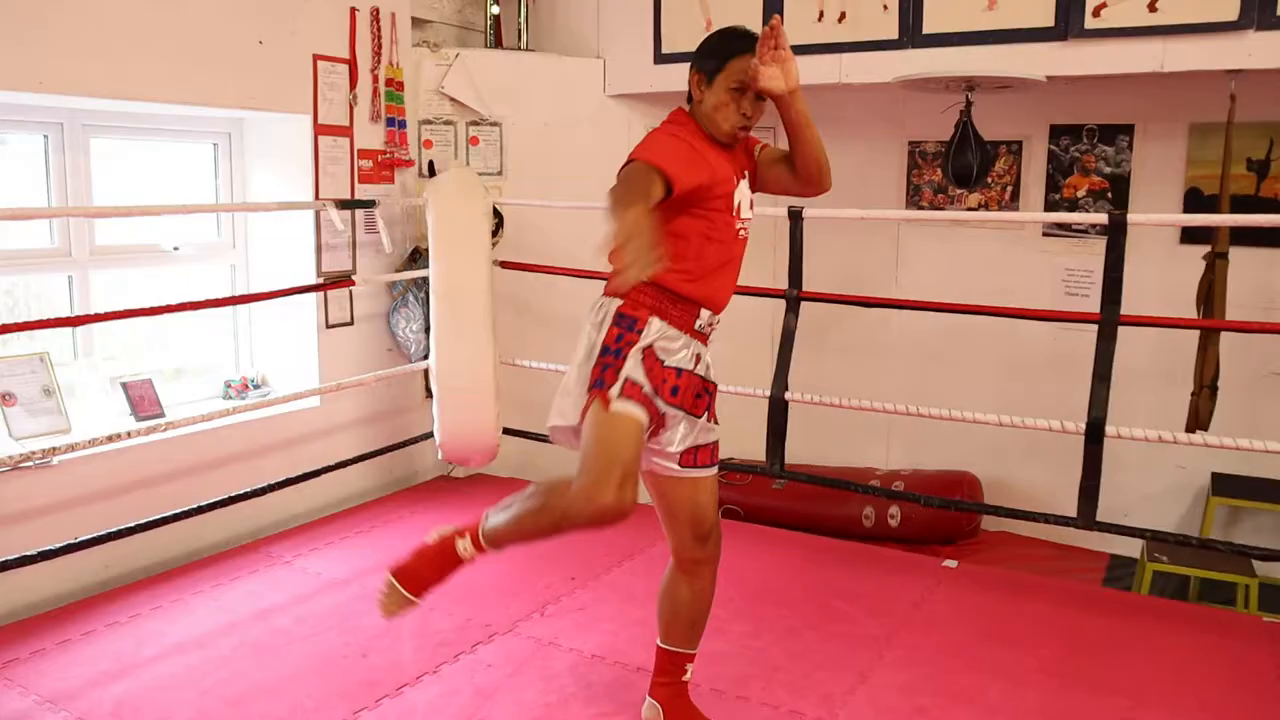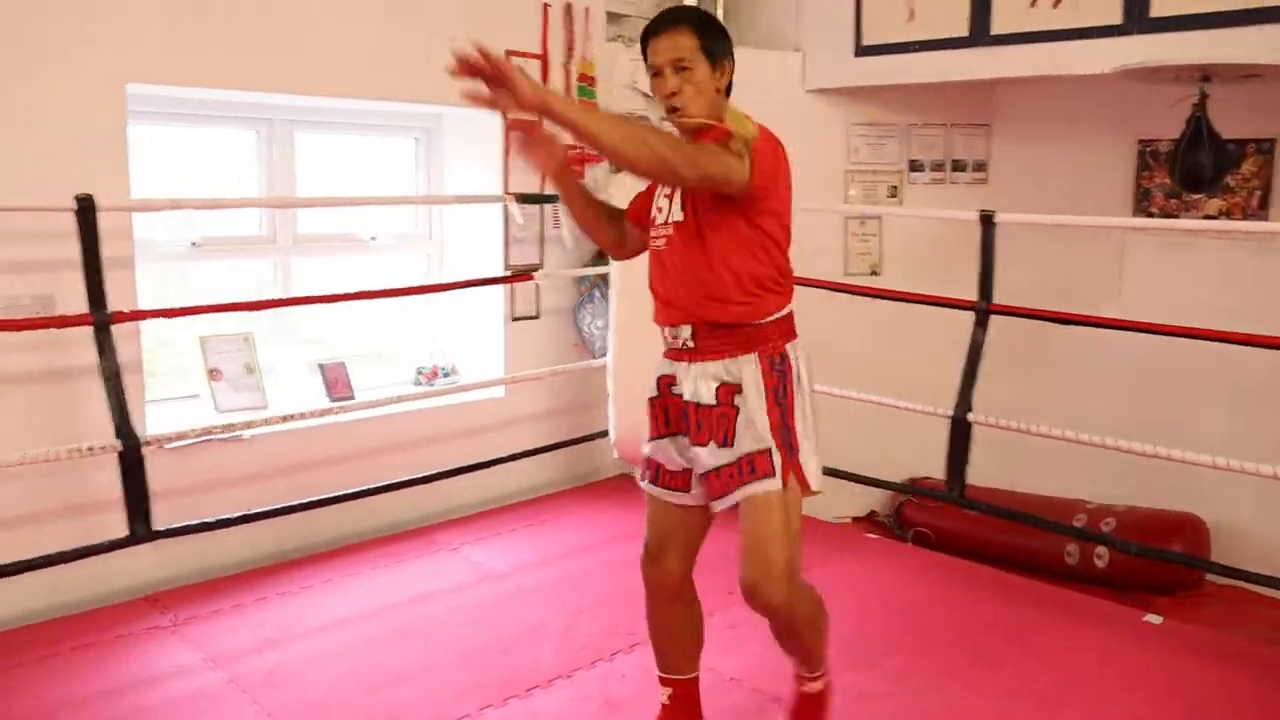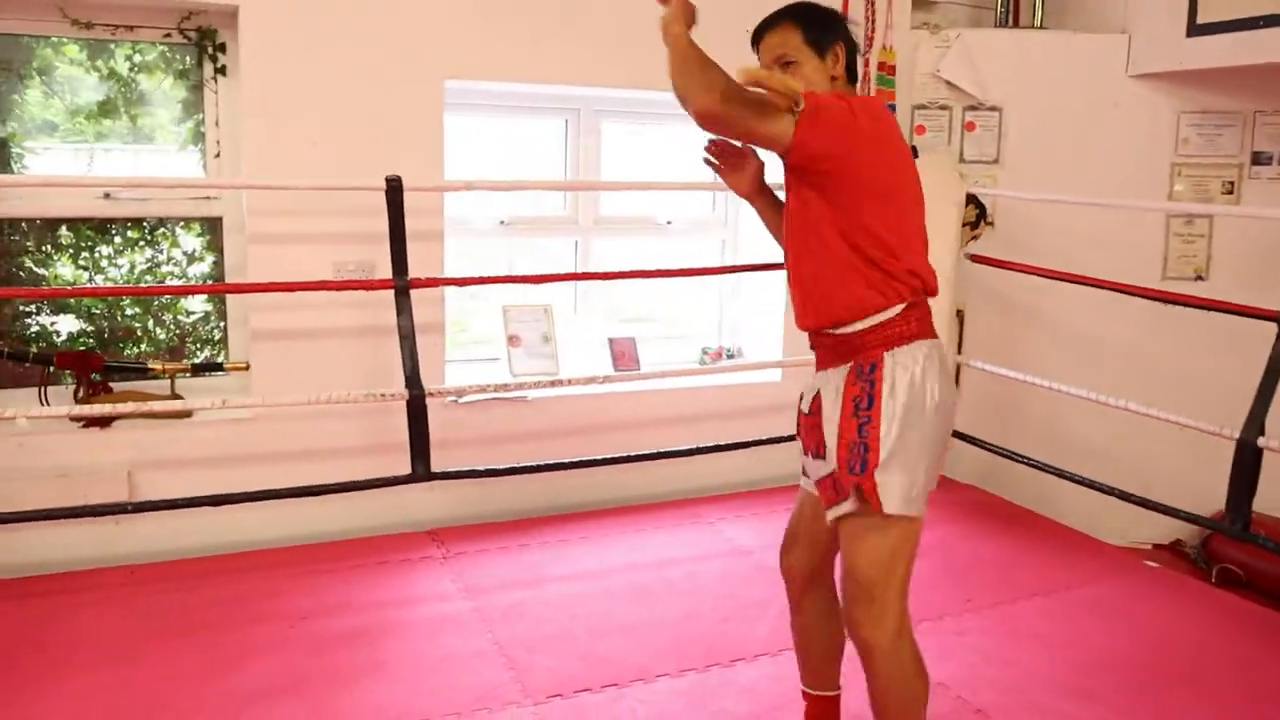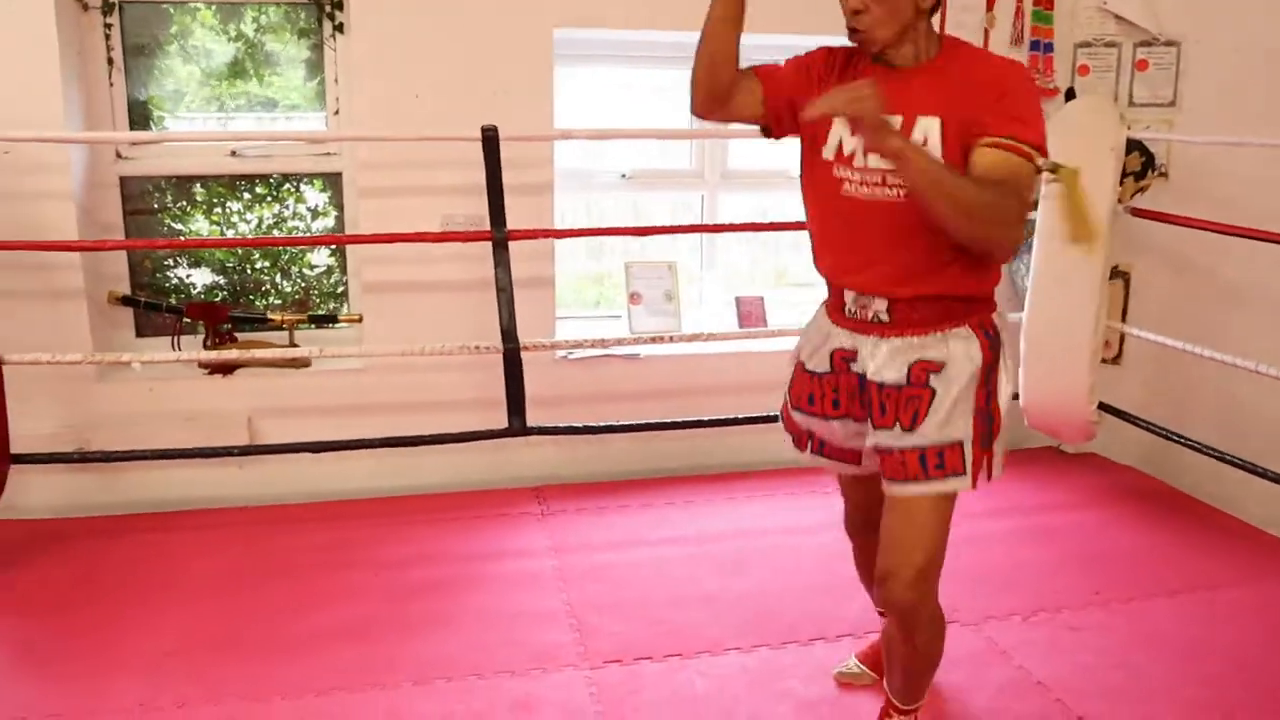
dt=1s
person 1, frame 1
left shoulder: (736, 151)
right shoulder: (675, 145)
left elbow: (815, 178)
right elbow: (636, 185)
left wrist: (789, 93)
right wrist: (637, 227)
left hip: (682, 358)
right hip: (642, 333)
left knee: (700, 542)
right knee: (600, 498)
right ankle: (454, 545)
person 1, frame 2
left shoulder: (752, 147)
right shoulder: (676, 164)
left elbow: (666, 158)
right elbow: (620, 239)
left wrist: (543, 100)
right wrist: (548, 150)
left hip: (752, 374)
right hip: (689, 380)
left knee: (771, 584)
right knee: (665, 567)
person 1, frame 3
left shoulder: (848, 125)
right shoulder: (848, 157)
left elbow: (722, 109)
right elbow: (821, 258)
right wrist: (754, 192)
left hip: (881, 380)
right hip: (853, 377)
left knee: (872, 609)
right knee: (805, 561)
person 1, frame 4
left shoulder: (995, 87)
right shoulder: (821, 77)
left elbow: (997, 230)
right elbow: (710, 96)
left wrist: (885, 136)
left hip: (941, 352)
right hip: (845, 342)
left knee: (906, 582)
right knee: (863, 519)
right ankle: (896, 641)
